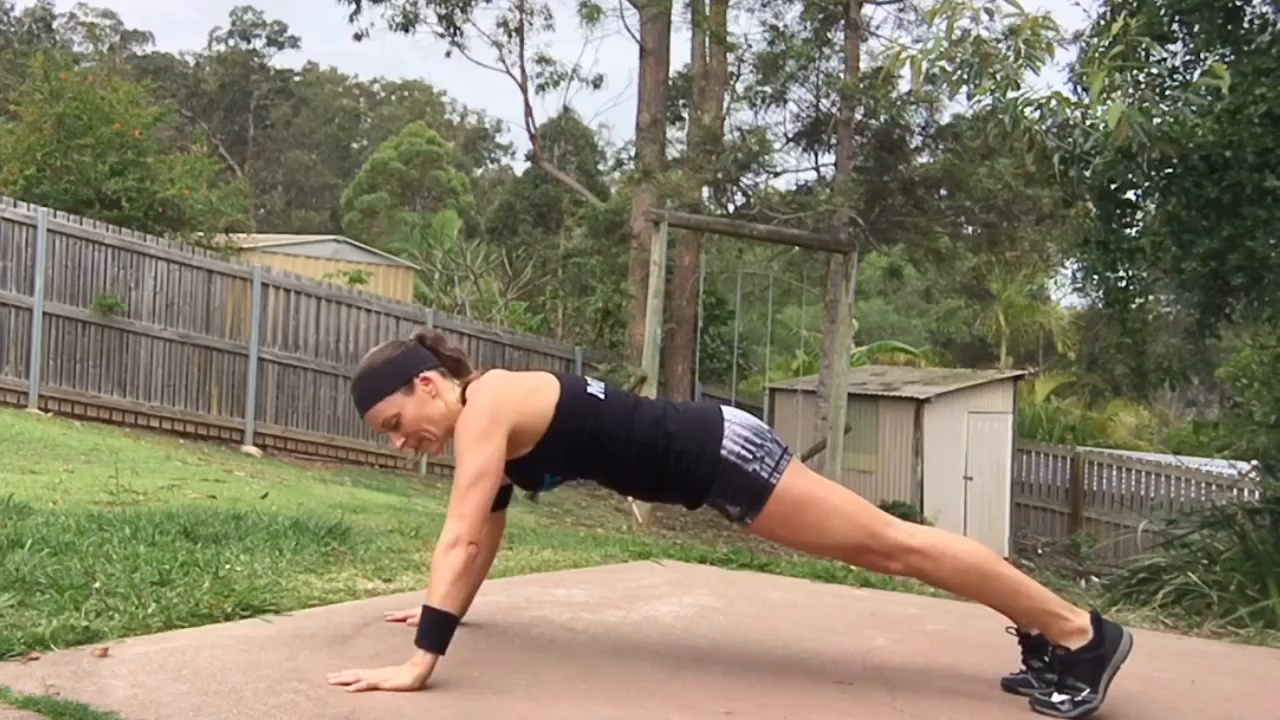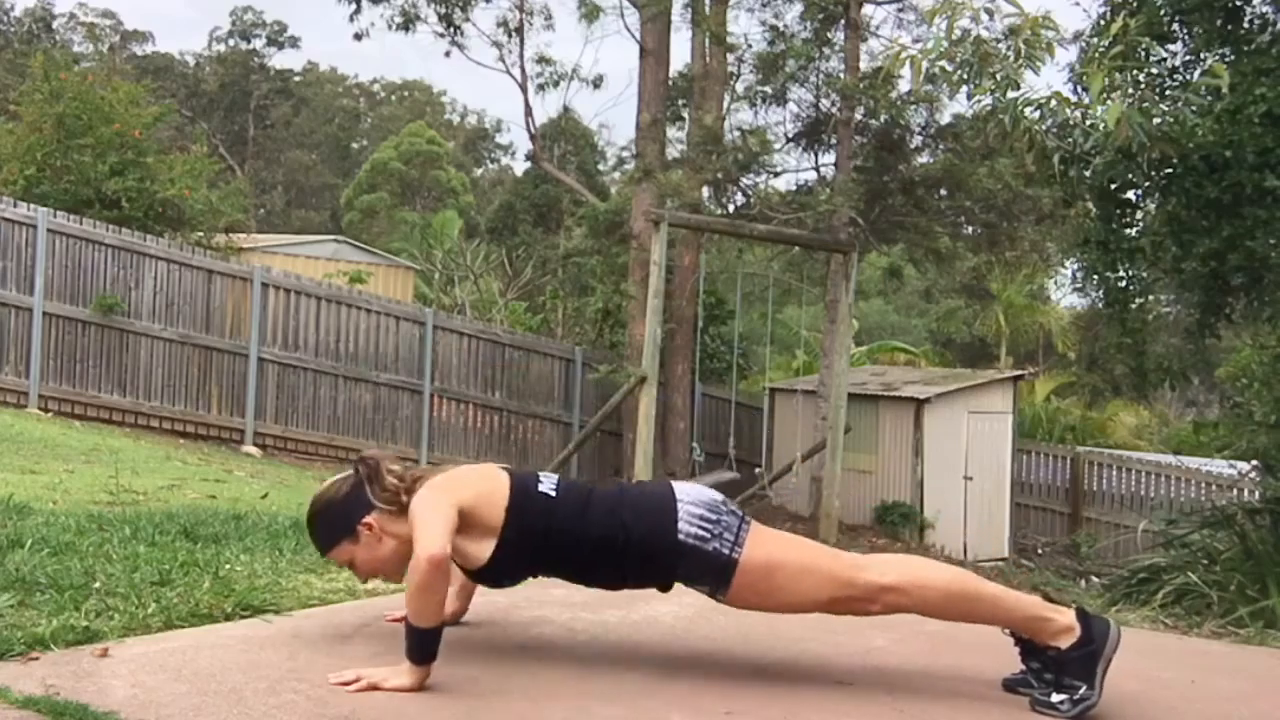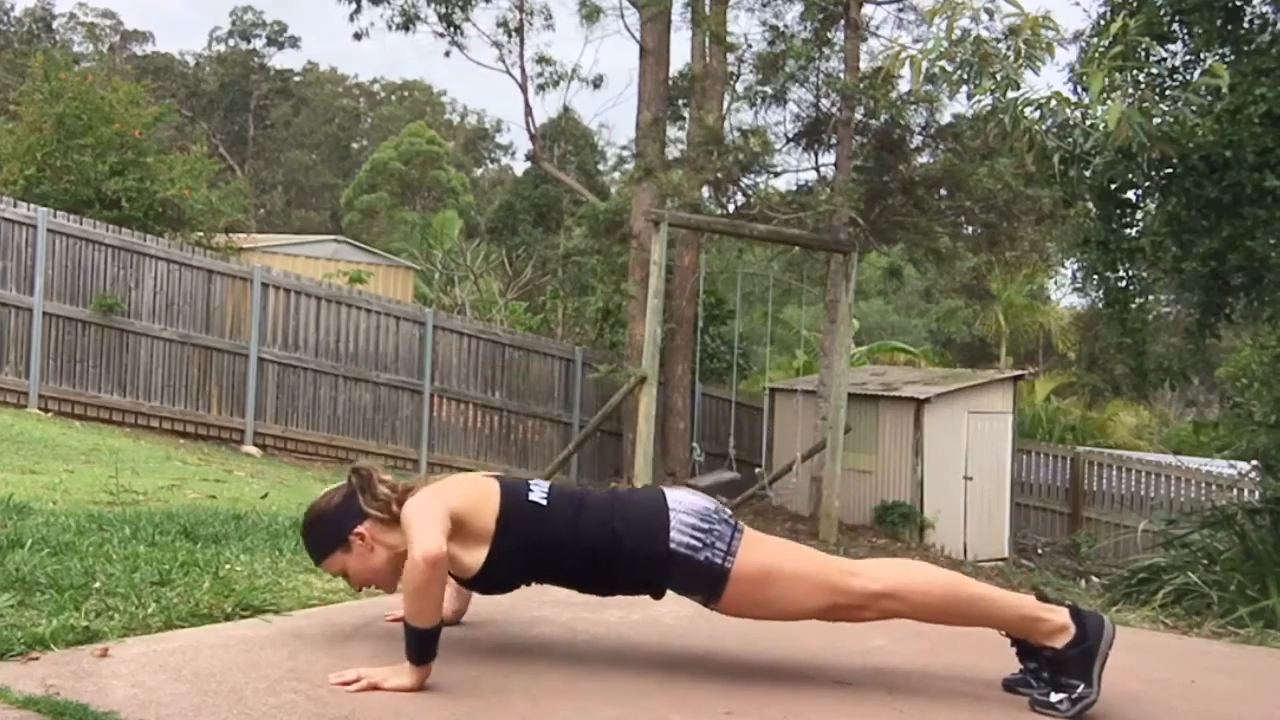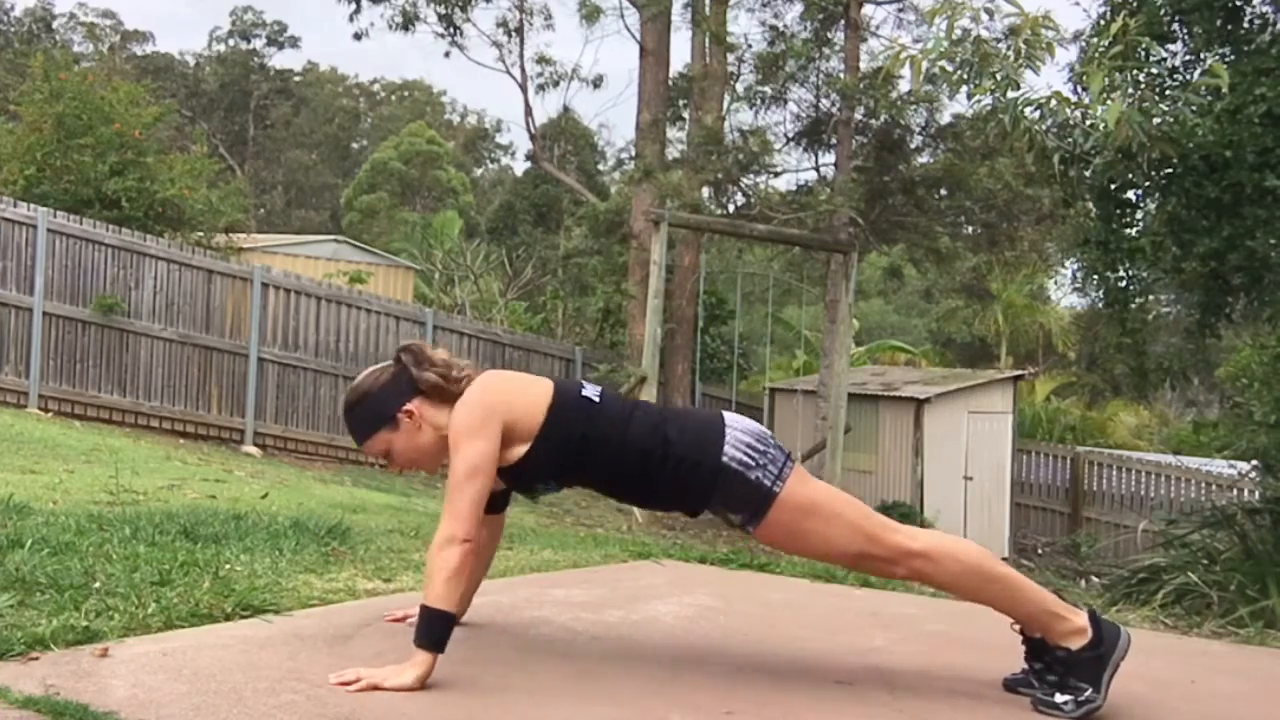
dt=0.5s
person 1, frame 1
left shoulder: (486, 406)
right shoulder: (485, 418)
left elbow: (461, 537)
right elbow: (486, 532)
right wrist: (440, 613)
left hip: (720, 451)
right hip: (704, 459)
left knee: (890, 543)
right knee: (882, 546)
left ankle: (1081, 635)
right ankle: (1047, 637)
person 1, frame 2
left shoulder: (431, 499)
right shoulder: (452, 499)
left elbow: (431, 561)
right wrist: (440, 611)
left hip: (677, 531)
right hip: (666, 521)
left knee: (865, 585)
right knee: (858, 580)
left ankle: (1067, 630)
right ankle: (1044, 631)
person 1, frame 3
left shoulder: (424, 507)
right shoulder: (445, 504)
left elbow: (427, 565)
right wrist: (443, 609)
left hip: (670, 538)
right hip: (658, 530)
left knee: (860, 591)
right knee: (849, 588)
left ankle: (1063, 629)
right ankle: (1039, 622)
person 1, frame 4
left shoulder: (476, 409)
right shoulder: (484, 419)
left elbow: (457, 538)
right elbow: (487, 525)
right wrist: (447, 608)
left hip: (714, 457)
right hip: (695, 464)
left knee: (892, 545)
right knee: (881, 550)
left ankle: (1078, 631)
right ankle: (1052, 634)
